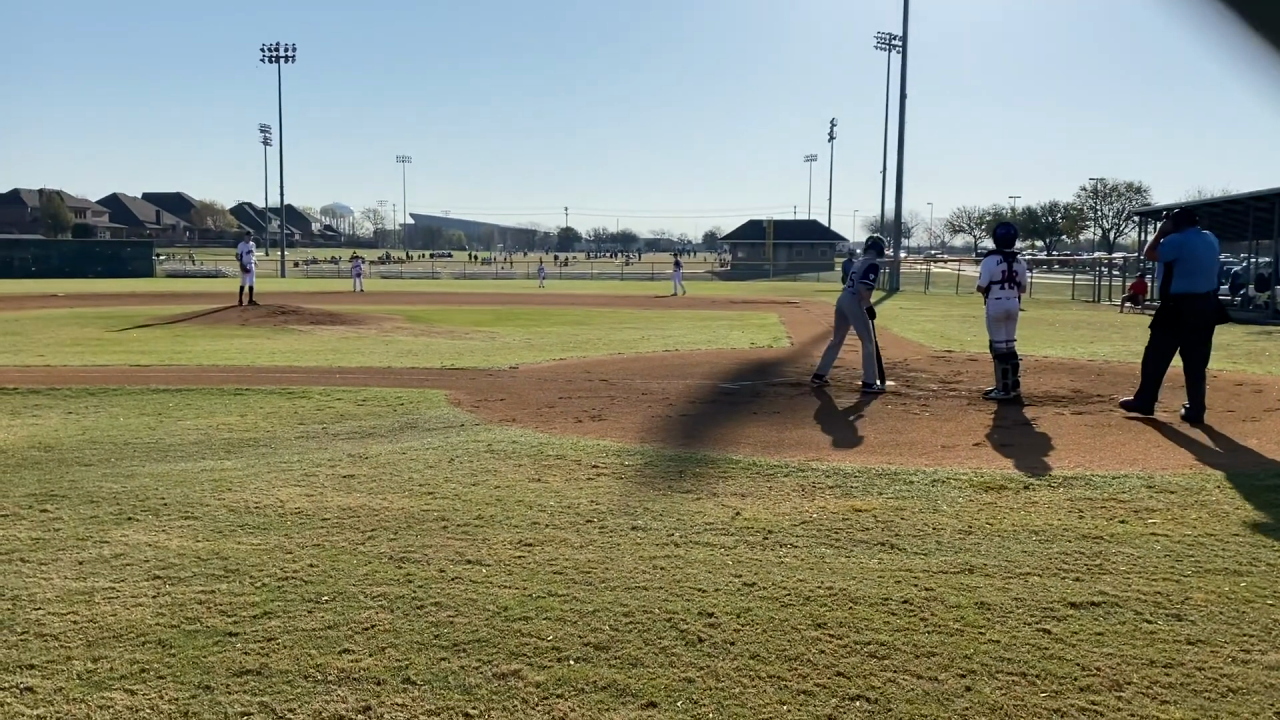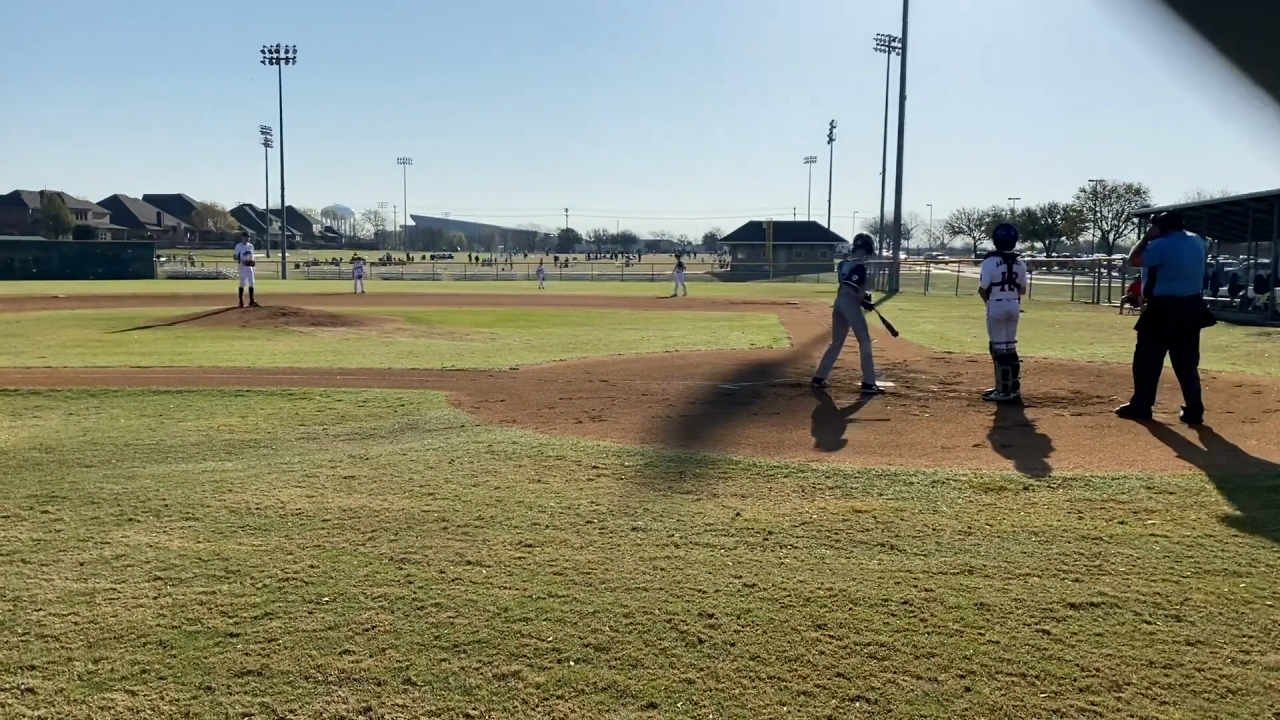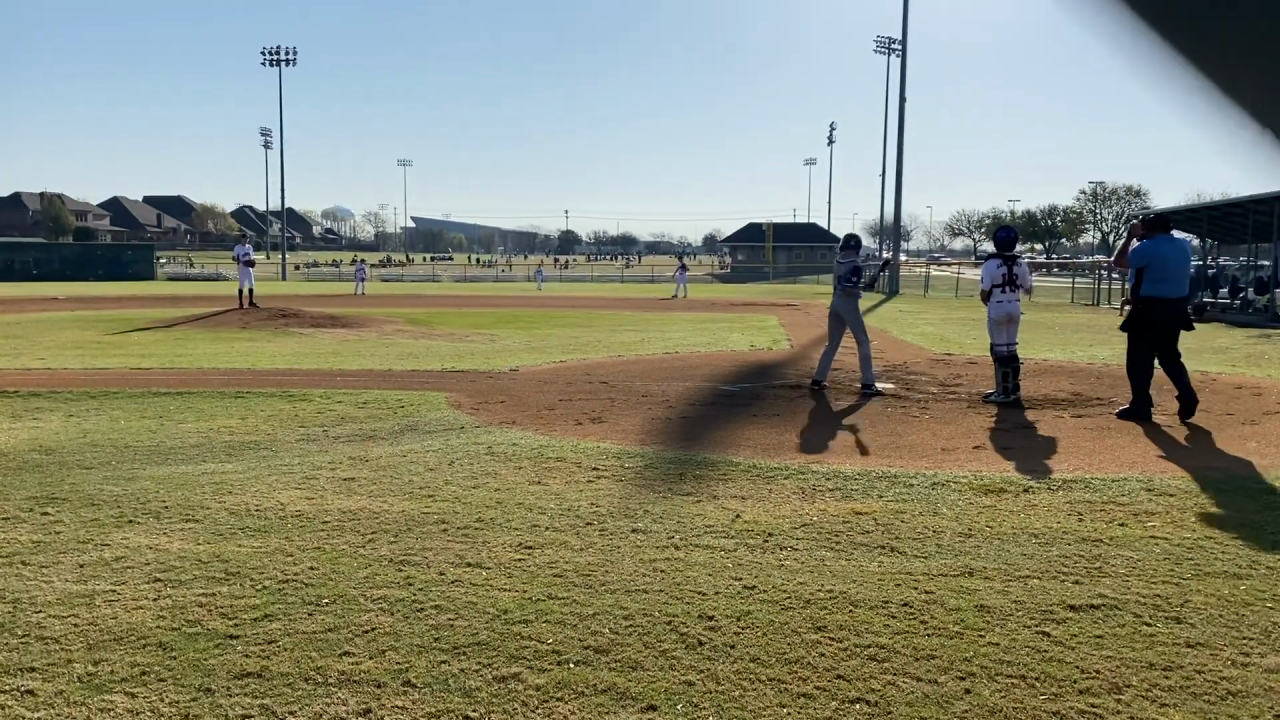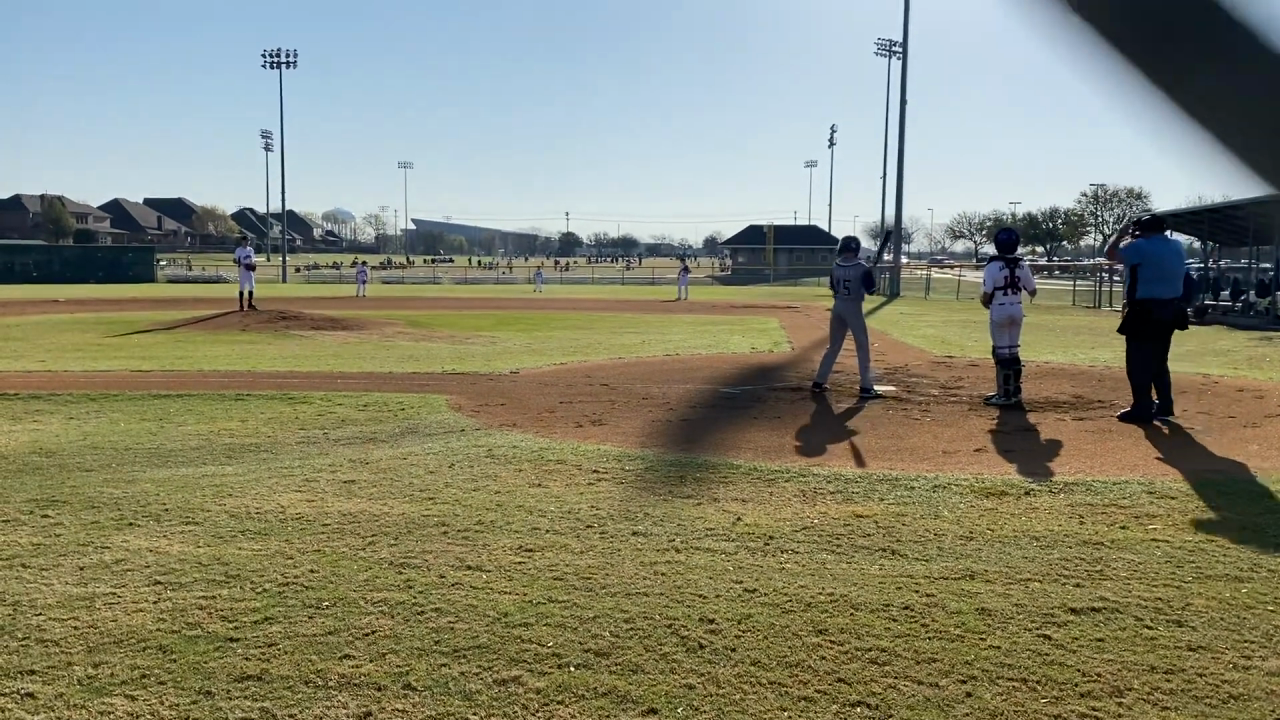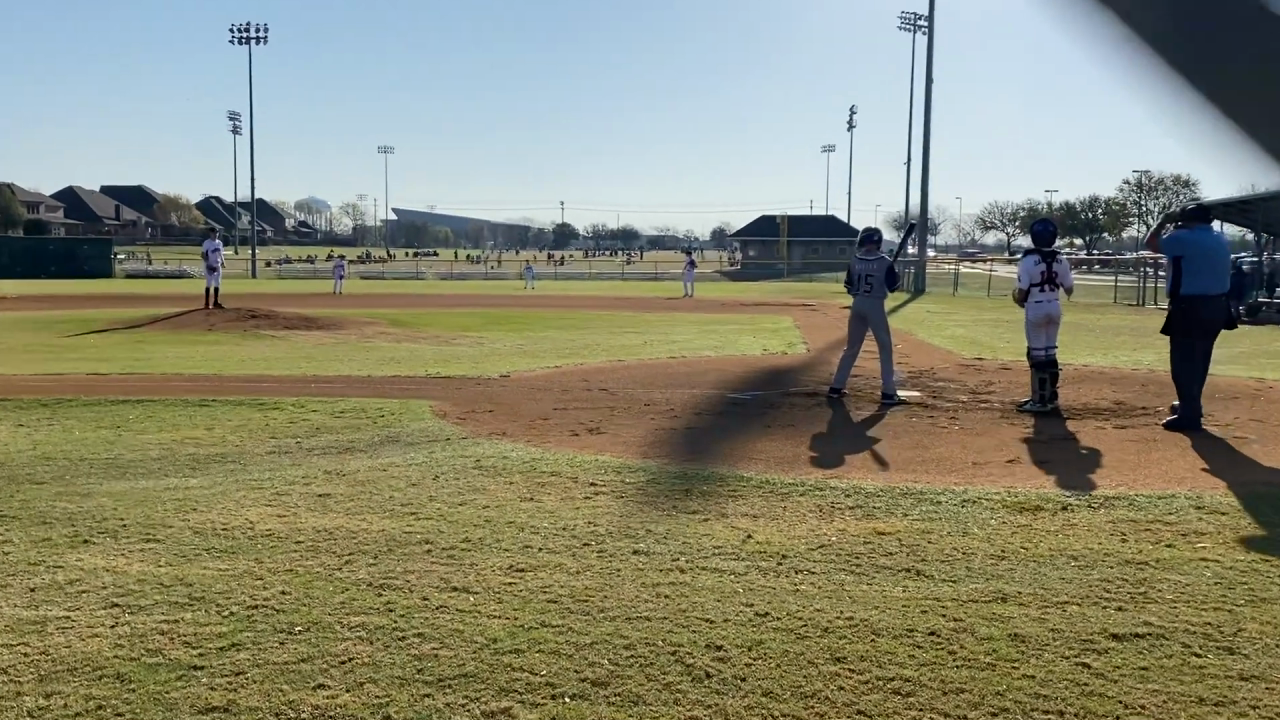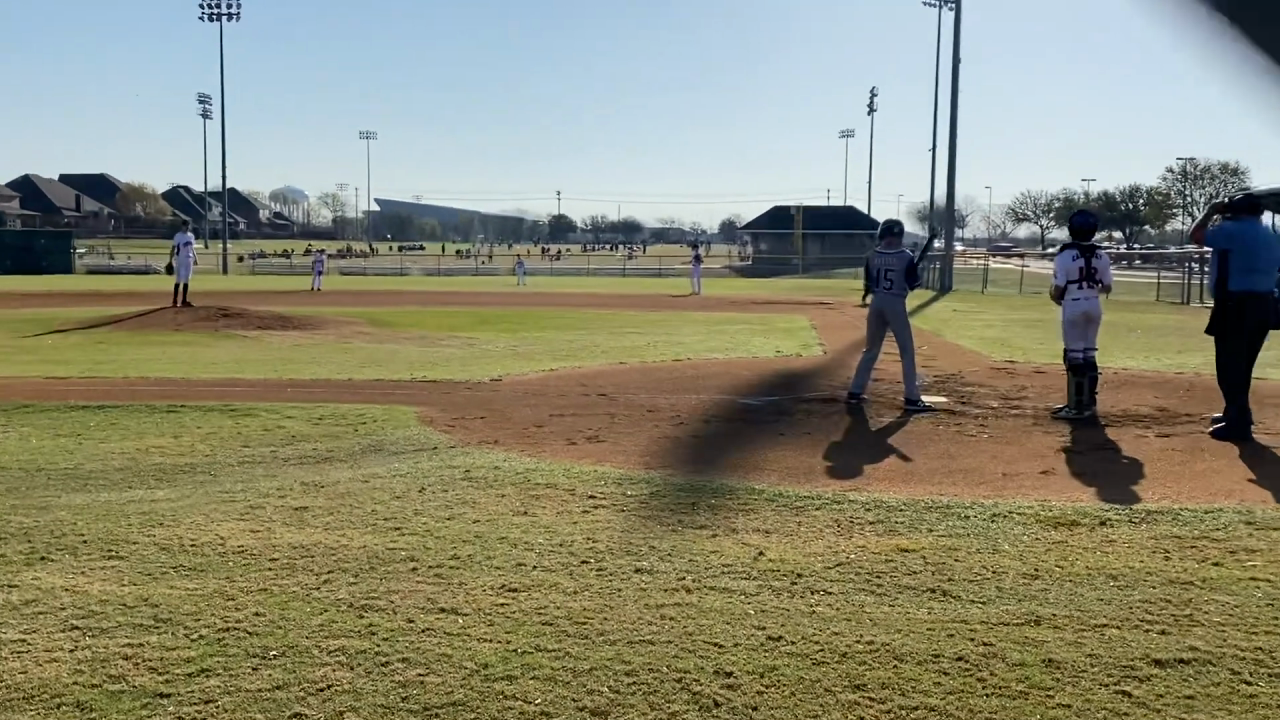
dt=0.2s
person 1, frame 1
left shoulder: (1177, 240)
right shoulder: (1210, 240)
left elbow: (1150, 254)
left wrist: (1161, 233)
left hip: (1178, 308)
right hip: (1205, 306)
left knee: (1157, 356)
right knee: (1196, 361)
left ankle: (1145, 401)
right ankle: (1195, 409)
person 1, frame 2
left shoulder: (1162, 245)
right shoulder: (1197, 243)
left elbow: (1134, 260)
left wrist: (1147, 237)
left hip: (1162, 310)
right hip: (1191, 309)
left knee: (1147, 359)
right knee: (1186, 361)
left ankle: (1141, 405)
right ankle: (1194, 409)
person 1, frame 3
left shoulder: (1148, 248)
right shoulder: (1183, 245)
left elbow: (1119, 262)
left wrist: (1130, 237)
left hip: (1149, 311)
right hip: (1176, 310)
left knee: (1140, 360)
right knee: (1170, 357)
left ankle: (1141, 407)
right ankle: (1187, 399)
person 1, frame 4
left shoulder: (1141, 247)
right shoulder: (1176, 246)
left elbow: (1111, 254)
left wrist: (1122, 234)
left hip: (1145, 312)
right hip: (1171, 310)
left knee: (1139, 361)
right knee: (1158, 360)
left ankle: (1142, 409)
right ankle: (1164, 404)
person 1, frame 5
left shoulder: (1185, 238)
right shoulder: (1221, 239)
left elbow: (1151, 244)
left wrist: (1164, 221)
right wrist: (1176, 229)
left hip: (1189, 309)
right hip: (1216, 307)
left knee: (1184, 363)
right knee: (1198, 362)
left ankle: (1189, 416)
right ankle: (1189, 408)
person 1, frame 6
left shoulder: (1232, 230)
left elbow: (1195, 236)
left wrist: (1210, 212)
right wrist: (1219, 217)
left hip: (1236, 307)
left knee: (1231, 367)
right knee: (1242, 366)
left ankle: (1238, 425)
right ankle: (1235, 416)
person 2, frame 1
left shoulder: (990, 260)
right shoulder: (1020, 262)
left elbow: (980, 288)
right elbow: (1022, 289)
left wrist: (990, 289)
left hip: (995, 305)
right hip: (1013, 304)
left knee: (998, 346)
right knee: (1009, 345)
left ankle: (1003, 389)
right ankle: (1014, 386)
person 2, frame 2
left shoulder: (990, 261)
right shoulder: (1020, 263)
left elbow: (982, 290)
right elbow: (1022, 291)
left wrist: (987, 297)
left hip: (996, 307)
right hip: (1013, 306)
left knee: (999, 348)
right knee: (1010, 346)
left ankle: (1003, 390)
right ankle: (1013, 387)
person 2, frame 3
left shoulder: (991, 264)
right shoulder: (1020, 264)
left elbow: (984, 292)
right elbow: (1028, 290)
left wrist: (987, 301)
left hip: (997, 309)
right hip: (1014, 308)
left knee: (999, 350)
right knee: (1011, 348)
left ankle: (1003, 392)
right ankle: (1014, 389)
person 2, frame 4
left shoulder: (993, 266)
right shoulder: (1023, 266)
left elbow: (986, 295)
right elbow: (1032, 292)
left wrist: (986, 303)
left hip: (999, 311)
right hip: (1017, 310)
left knee: (1001, 352)
right knee: (1013, 350)
left ankle: (1004, 395)
right ankle: (1015, 392)
person 2, frame 5
left shoulder: (1028, 260)
right shoulder: (1061, 260)
left elbow: (1021, 292)
right elbow: (1069, 290)
left wrist: (1019, 300)
left hip: (1035, 309)
right hip: (1054, 308)
left knee: (1037, 354)
right knee: (1050, 352)
left ankle: (1039, 401)
right ankle: (1051, 397)
person 2, frame 6
left shoulder: (1065, 255)
right shoulder: (1101, 256)
left elbow: (1057, 290)
right elbow: (1107, 288)
left wrist: (1057, 298)
left hip: (1073, 308)
right hip: (1094, 307)
left knee: (1074, 357)
right knee: (1089, 355)
left ankle: (1075, 407)
right ankle: (1089, 404)
person 3, frame 1
left shoulder: (859, 262)
right shoulder: (873, 265)
right elbow: (863, 289)
left wrist: (866, 305)
right wrist: (869, 307)
left hip: (842, 300)
right hip: (854, 303)
left knee: (836, 340)
right knee: (868, 342)
left ankle: (819, 375)
right ankle: (869, 383)
person 3, frame 2
left shoulder: (847, 262)
right shoulder: (859, 265)
right elbow: (849, 288)
left wrist: (863, 294)
right wrist: (863, 300)
left hip: (839, 303)
right hip: (851, 305)
left knee: (836, 343)
right knee: (865, 342)
left ankle: (819, 378)
right ankle: (868, 383)
person 3, frame 3
left shoulder: (837, 263)
right shoulder: (855, 265)
right elbow: (850, 289)
left wrist: (858, 285)
right wrist: (861, 287)
left hip: (835, 303)
right hip: (849, 305)
left knee: (832, 344)
right knee: (863, 343)
left ankle: (818, 380)
right ankle: (867, 383)
person 3, frame 4
left shoulder: (836, 267)
right shoulder: (862, 268)
right elbow: (871, 290)
right wrist: (869, 275)
left hip: (838, 307)
right hip: (853, 308)
left knee: (833, 347)
right knee: (862, 347)
left ankle: (818, 382)
right ankle: (866, 387)
person 3, frame 5
left shoulder: (854, 261)
right shoulder: (885, 262)
left elbow: (849, 288)
right elbow: (893, 287)
left hip: (857, 305)
right hip: (875, 306)
left knee: (851, 348)
right knee: (885, 349)
left ankle: (836, 387)
right ankle: (888, 392)
person 3, frame 6
left shoulder: (873, 256)
right shoulder: (906, 257)
left elbow: (869, 285)
right elbow: (913, 286)
left hip: (876, 303)
right hip: (896, 304)
left knee: (870, 350)
right knee: (907, 351)
left ankle: (855, 392)
right ankle: (912, 398)
